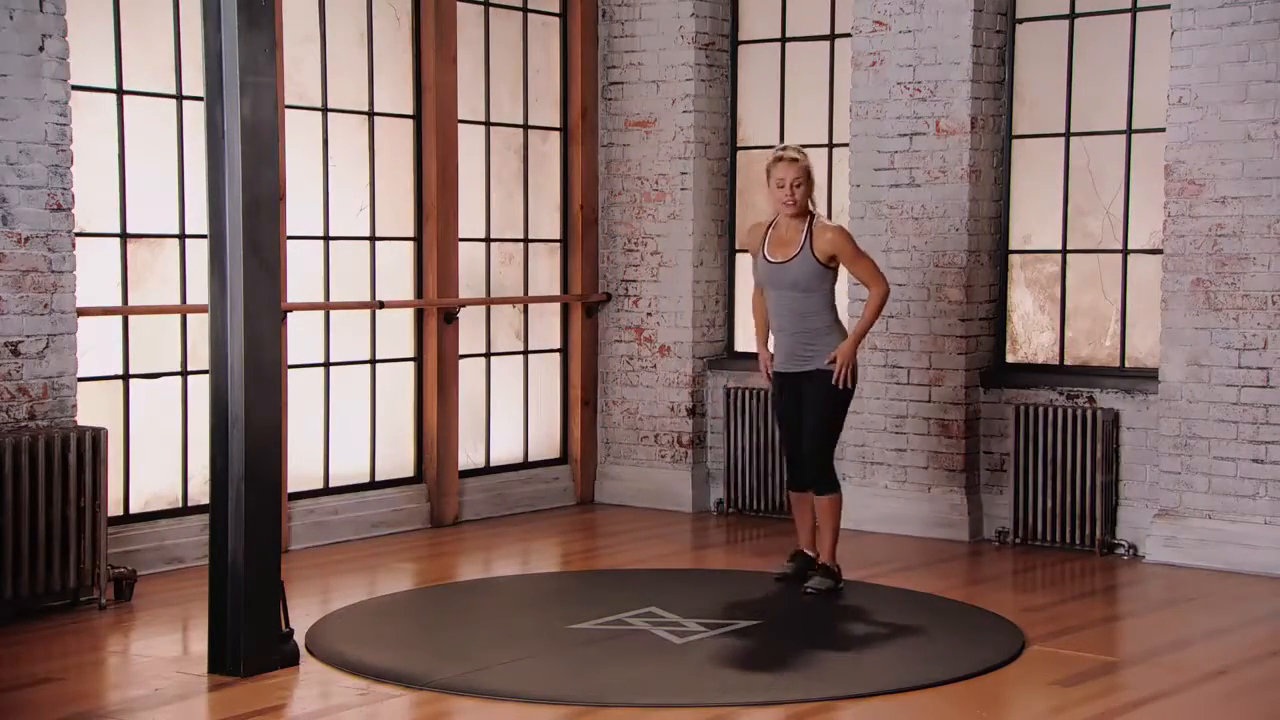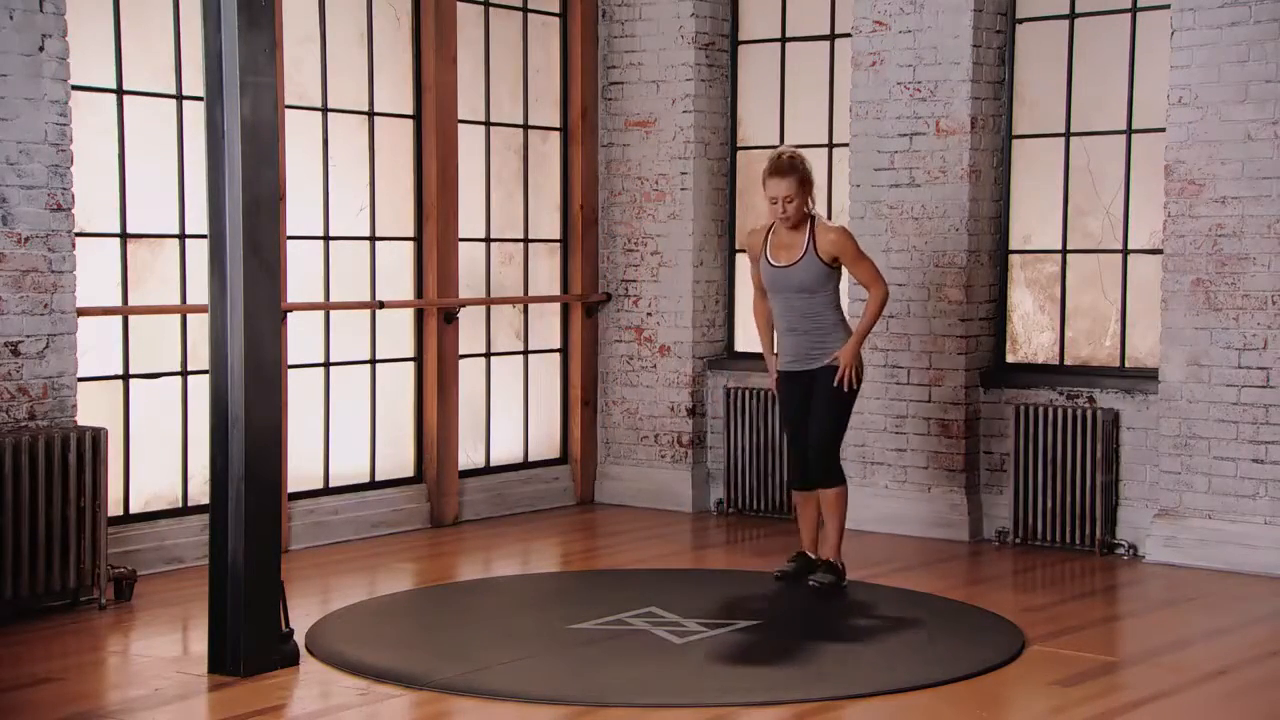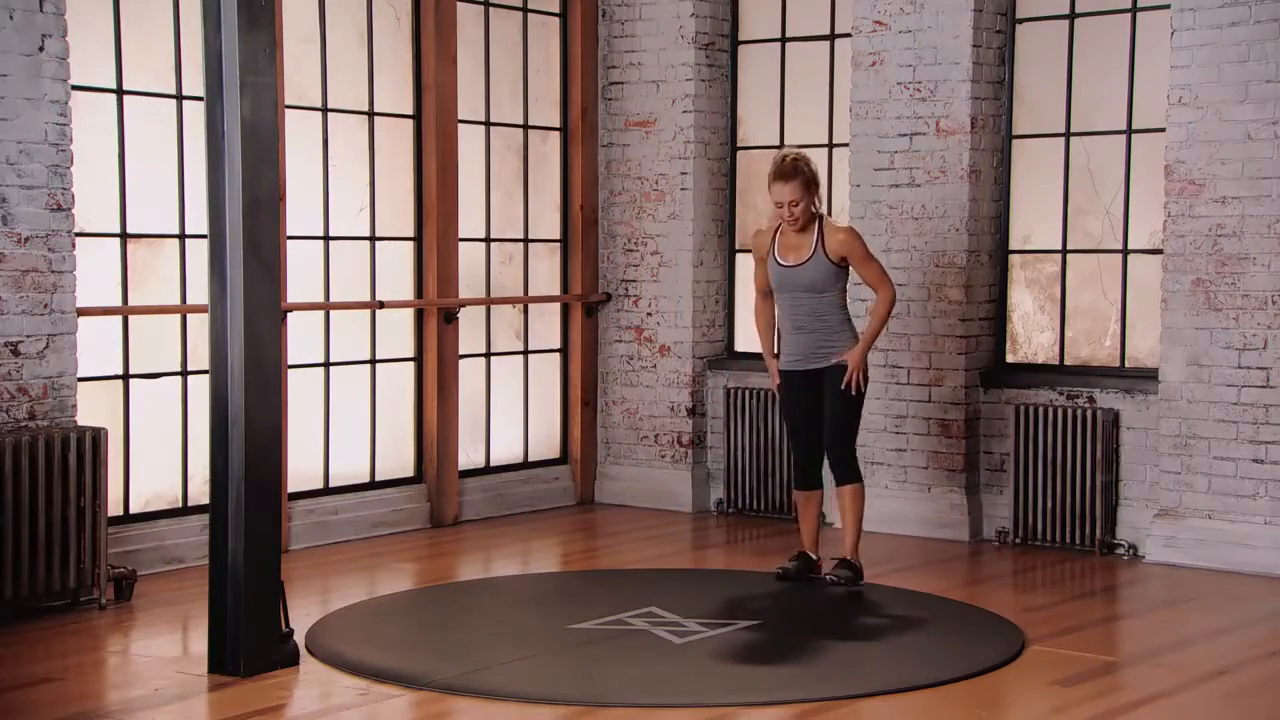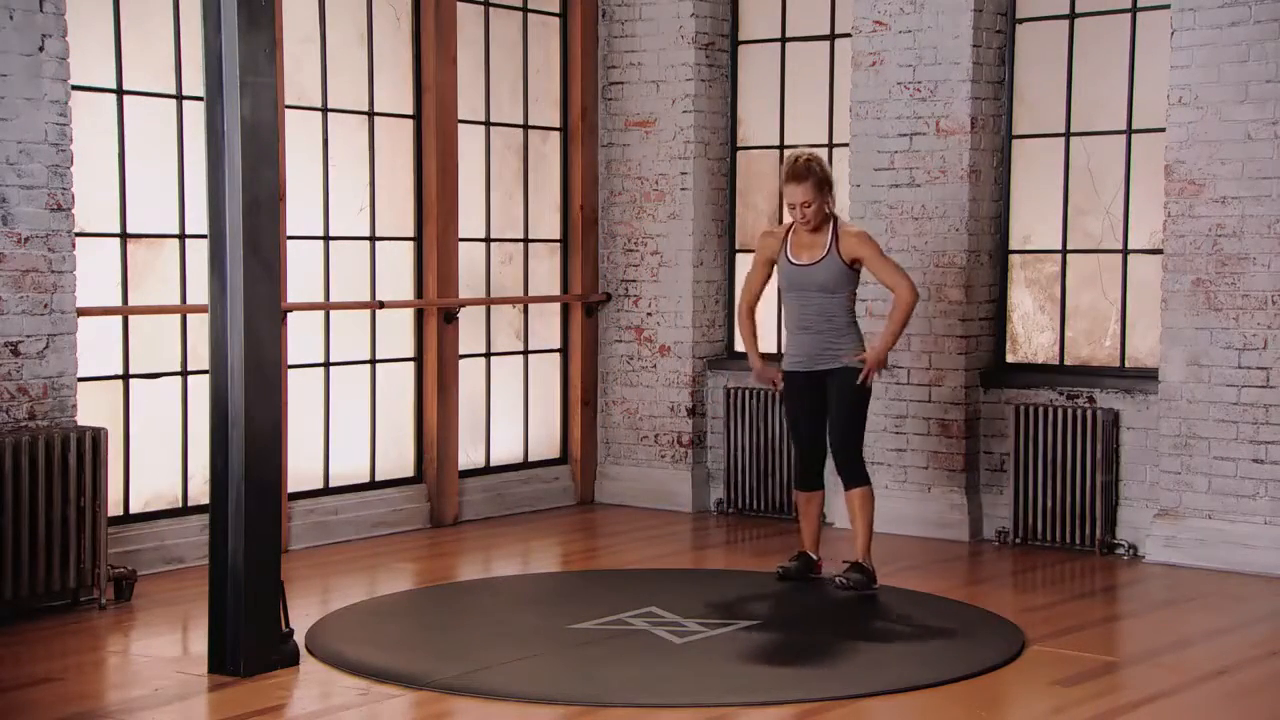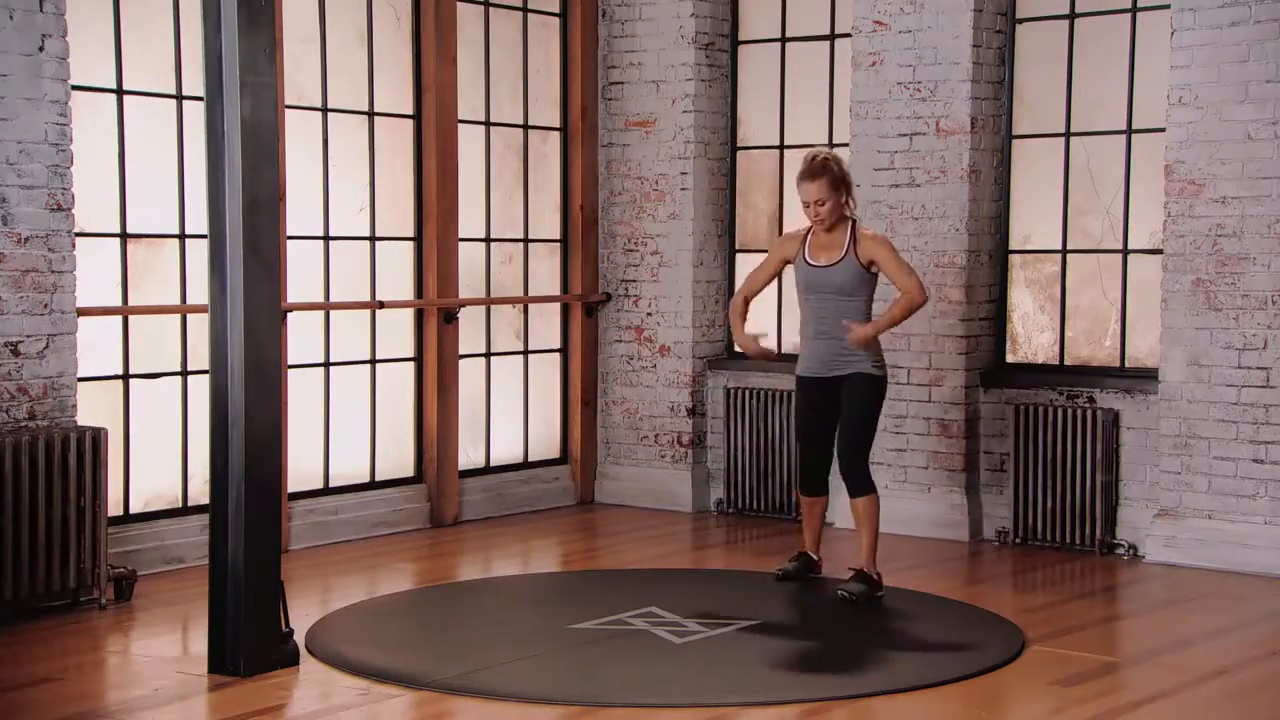
dt=0.2s
person 1, frame 1
left shoulder: (828, 236)
right shoulder: (757, 236)
left elbow: (878, 287)
left wrist: (851, 342)
right wrist: (762, 346)
left hip: (826, 366)
right hip: (786, 367)
left knee: (817, 460)
right knee: (794, 462)
left ankle: (828, 563)
right ankle: (805, 550)
person 1, frame 2
left shoulder: (831, 237)
right shoulder: (757, 241)
left elbow: (878, 290)
left wrist: (853, 344)
right wrist: (768, 351)
left hip: (834, 363)
right hip: (791, 367)
left knee: (823, 454)
right knee: (798, 460)
left ankle: (832, 560)
right ankle: (808, 552)
person 1, frame 3
left shoulder: (840, 238)
right shoulder: (763, 242)
left elbow: (885, 293)
left wrist: (862, 348)
right wrist: (770, 356)
left hip: (840, 363)
right hip: (794, 366)
left knee: (839, 450)
right knee: (804, 459)
left ankle: (849, 557)
right ankle: (808, 554)
person 1, frame 4
left shoulder: (851, 239)
right shoulder: (773, 242)
left elbow: (906, 292)
right elbow: (746, 303)
left wrist: (881, 348)
right wrist: (755, 357)
left hip: (847, 365)
right hip: (798, 367)
left knee: (846, 453)
right knee: (806, 460)
left ankle: (863, 562)
right ankle: (808, 554)
person 1, frame 5
left shoulder: (868, 242)
right shoulder: (792, 244)
left elbow: (915, 292)
right elbow: (742, 296)
left wrist: (874, 329)
right wrist: (740, 334)
left hip: (861, 370)
right hip: (813, 371)
left knee: (852, 460)
right knee: (811, 465)
left ankle: (868, 570)
right ankle: (810, 554)
